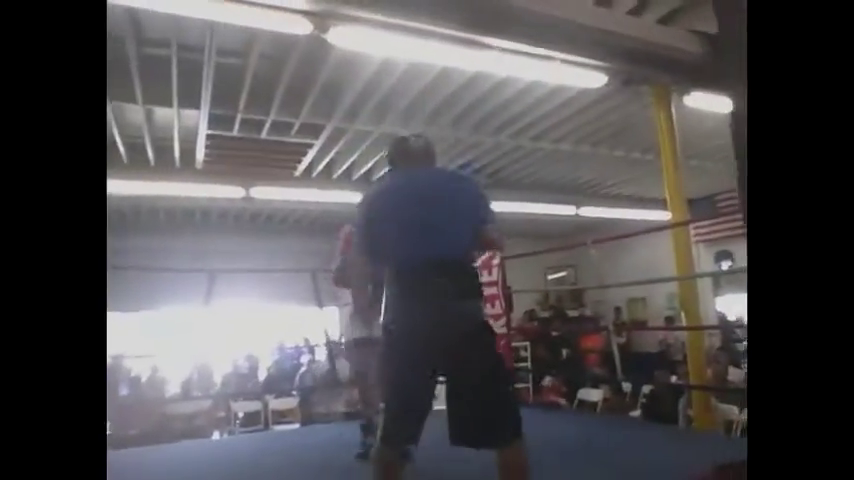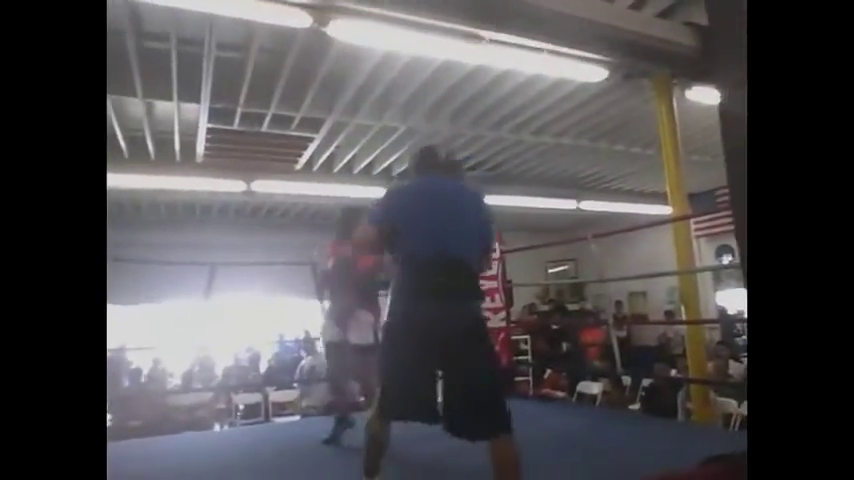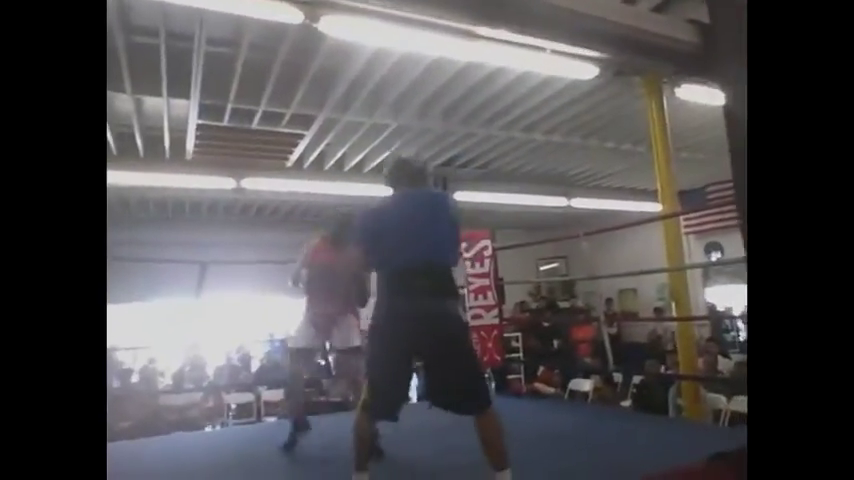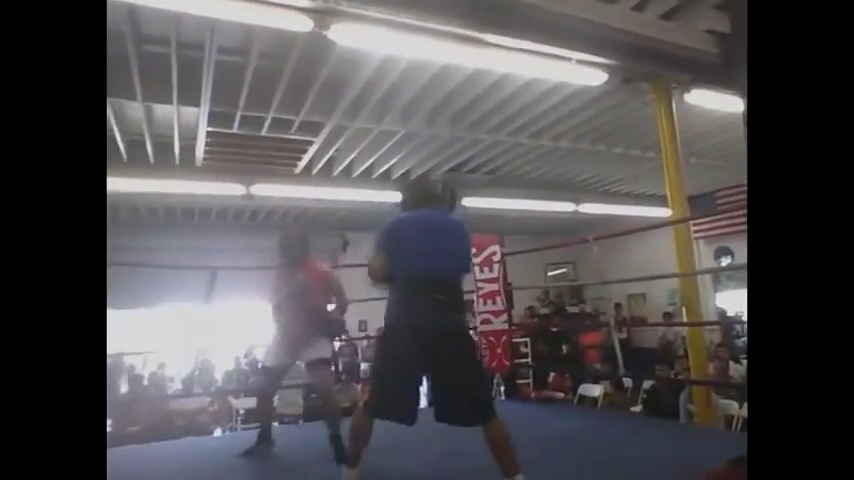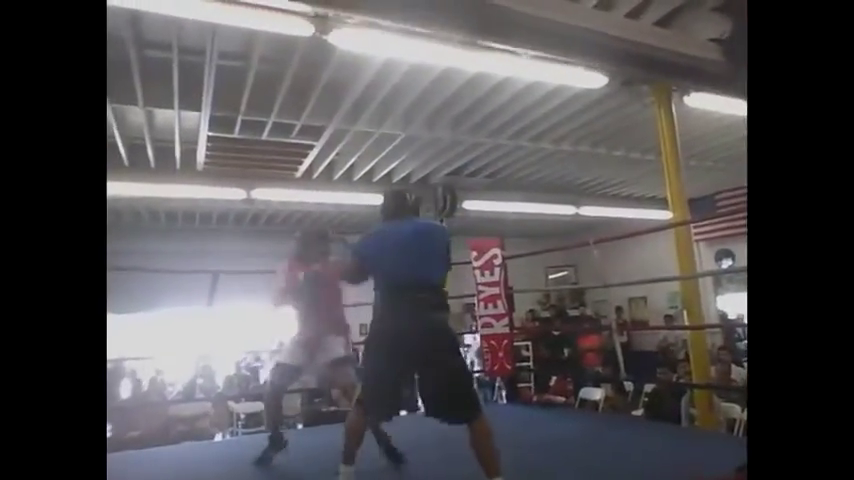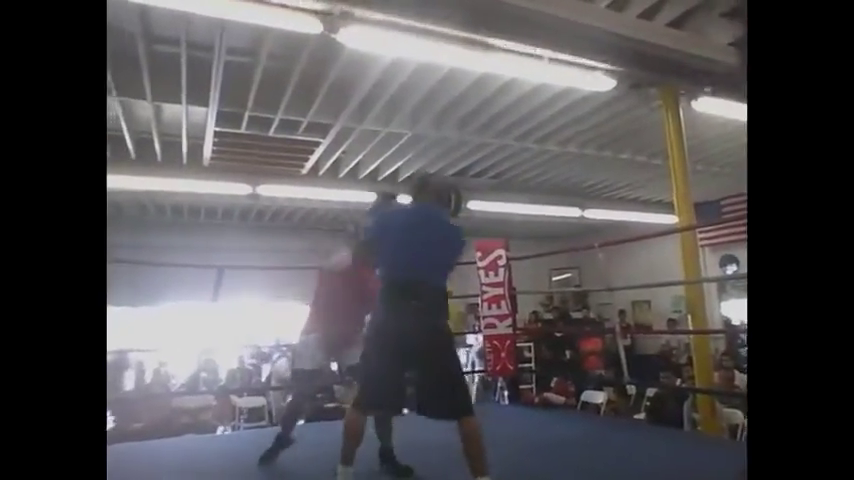
dt=0.4s
person 1, frame 1
left shoulder: (378, 198)
right shoulder: (463, 184)
left elbow: (362, 266)
right elbow: (489, 241)
left hip: (406, 316)
right hip: (462, 311)
left knee: (395, 426)
right knee: (504, 429)
person 1, frame 2
left shoulder: (398, 196)
right shoulder: (473, 201)
left elbow: (364, 241)
right elbow: (481, 262)
left wrist: (397, 244)
left hip: (411, 310)
right hip: (463, 311)
left knee: (388, 407)
right knee: (495, 423)
person 1, frame 3
left shoulder: (378, 214)
right shoulder: (442, 203)
left elbow: (361, 261)
right elbow: (452, 256)
left hip: (394, 312)
right hip: (441, 309)
left knee: (372, 403)
right knee: (479, 403)
person 1, frame 4
left shoulder: (398, 225)
right shoulder: (459, 229)
left elbow: (378, 271)
left hip: (406, 322)
right hip: (451, 322)
left knee: (373, 405)
right knee: (484, 411)
person 1, frame 5
left shoulder: (375, 238)
right shoulder: (438, 233)
left elbow: (352, 275)
left hip: (389, 324)
right hip: (432, 322)
left knee: (366, 405)
right knee: (470, 410)
person 1, frame 6
left shoulder: (393, 217)
right shoulder: (455, 233)
left elbow: (369, 256)
left hip: (389, 321)
right hip: (432, 323)
left knee: (362, 403)
right knee: (462, 411)
person 2, frame 1
right shoulder: (350, 233)
right elbow: (339, 277)
left hip: (383, 303)
left knee: (380, 370)
right knee: (361, 369)
right ankle: (369, 432)
person 2, frame 2
right shoulder: (335, 248)
left elbow: (382, 279)
right elbow: (324, 281)
right wrist: (335, 269)
left hip: (362, 312)
right hip: (336, 312)
left knee: (362, 371)
right knee: (336, 370)
right ankle: (343, 418)
person 2, frame 3
right shoulder: (315, 249)
left elbow: (363, 299)
right elbow: (295, 278)
left wrist: (358, 283)
right wrist: (309, 277)
left hip: (344, 318)
right hip: (314, 317)
left knee: (353, 374)
right knee: (295, 372)
right ankle: (299, 422)
person 2, frame 4
left shoulder: (321, 273)
right shoulder: (281, 274)
left elbow: (341, 299)
right elbow: (277, 311)
left wrist: (336, 318)
right wrist: (287, 297)
left hip: (315, 336)
right hip: (286, 337)
left knee: (324, 387)
right knee: (265, 389)
left ankle: (336, 439)
right ankle: (265, 438)
person 2, frame 5
left shoulder: (329, 268)
right shoulder: (294, 269)
right elbow: (279, 299)
right wrist: (298, 285)
left hip: (332, 334)
right hip: (305, 337)
left knee: (348, 386)
right knee: (273, 390)
left ankle: (381, 439)
right ankle: (275, 441)
person 2, frame 6
left shoulder: (370, 274)
right shoulder: (341, 264)
left hip: (351, 337)
right hip: (319, 334)
right knee: (302, 396)
left ankle: (387, 455)
right ankle: (282, 438)
